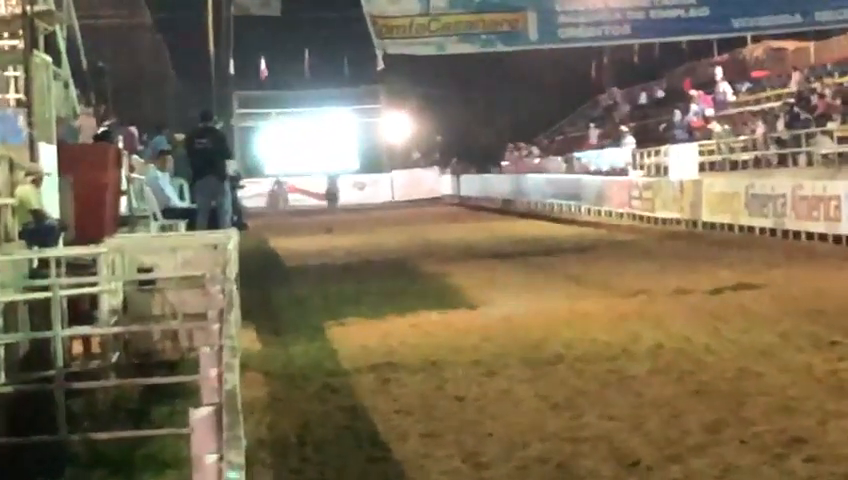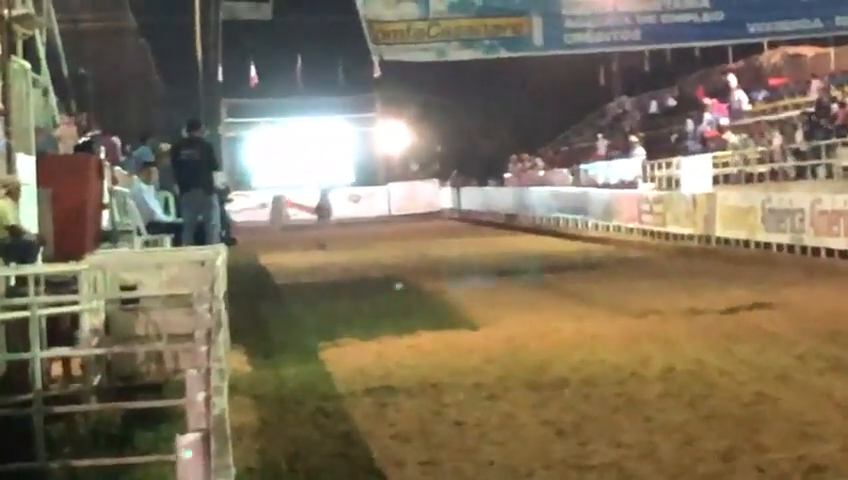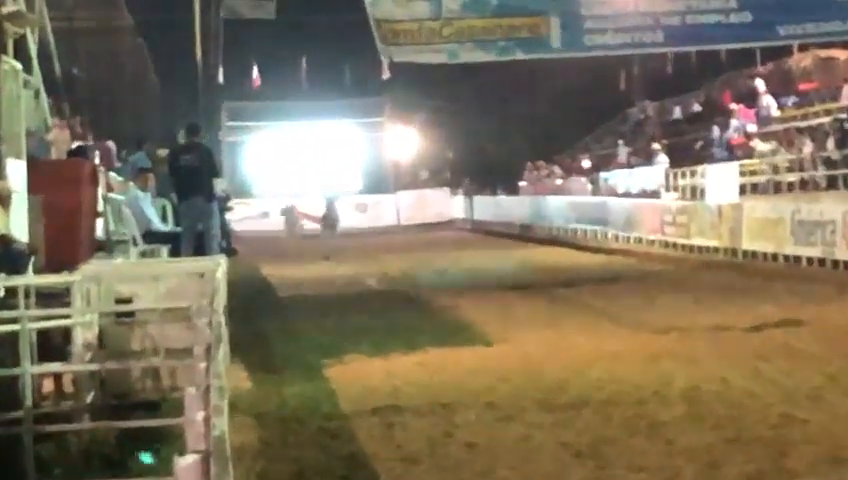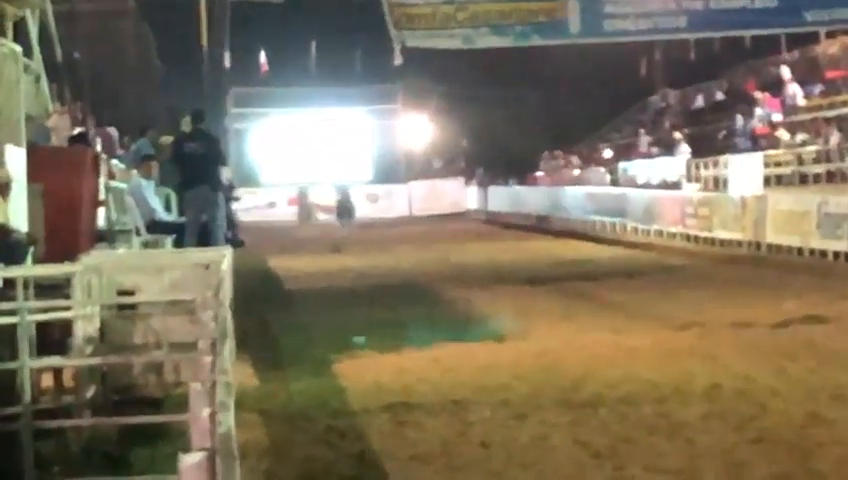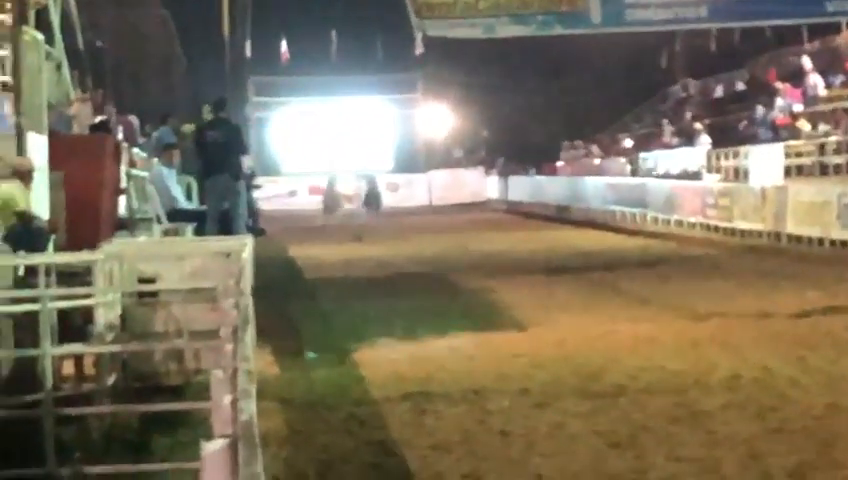
dt=0.4s
person 1, frame 1
left shoulder: (191, 137)
right shoulder: (218, 135)
left elbow: (189, 156)
right elbow: (227, 155)
left hip: (199, 178)
right hip: (218, 176)
left knee: (202, 211)
right knee: (224, 210)
person 1, frame 2
left shoulder: (177, 147)
right shoulder: (205, 145)
left elbow: (174, 169)
right elbow: (215, 167)
left hip: (186, 191)
right hip: (205, 189)
left knee: (188, 226)
right knee: (212, 225)
person 1, frame 3
left shoulder: (175, 153)
right shoulder: (205, 151)
left elbow: (172, 175)
right elbow: (215, 174)
left hip: (185, 199)
right hip: (205, 197)
left knee: (187, 235)
right knee: (212, 235)
person 1, frame 4
left shoulder: (180, 141)
right shoulder: (211, 139)
left elbow: (176, 163)
right elbow: (221, 162)
left hip: (189, 188)
right hip: (211, 187)
left knee: (191, 227)
right knee: (217, 226)
person 1, frame 5
left shoulder: (202, 129)
right shoulder: (233, 128)
left elbow: (198, 152)
right elbow: (243, 151)
left hip: (210, 176)
right hip: (232, 175)
left knee: (212, 215)
right knee: (238, 214)
